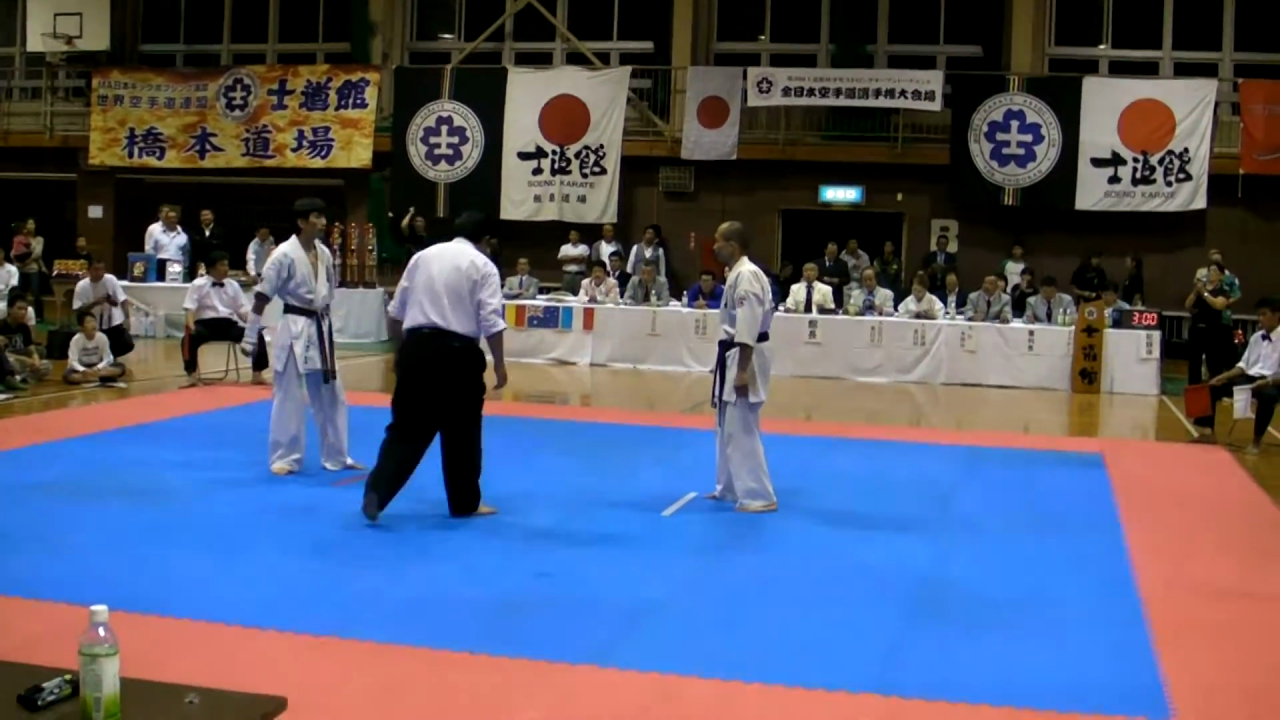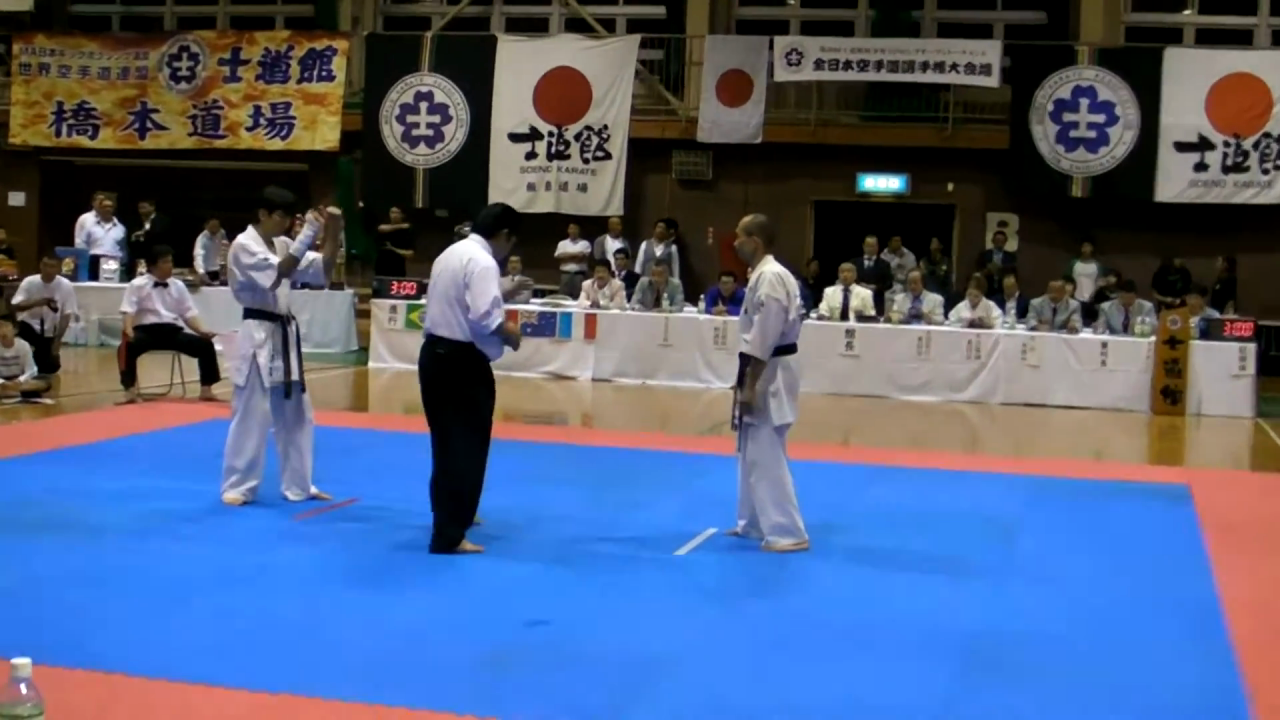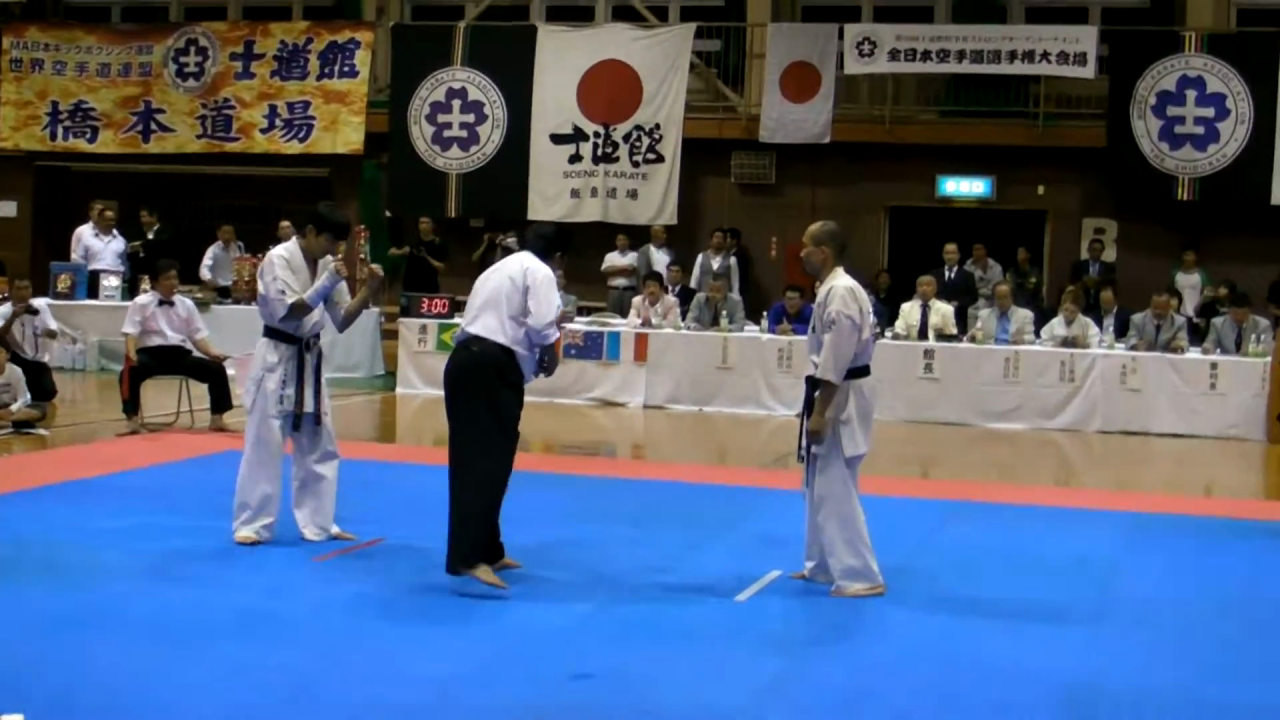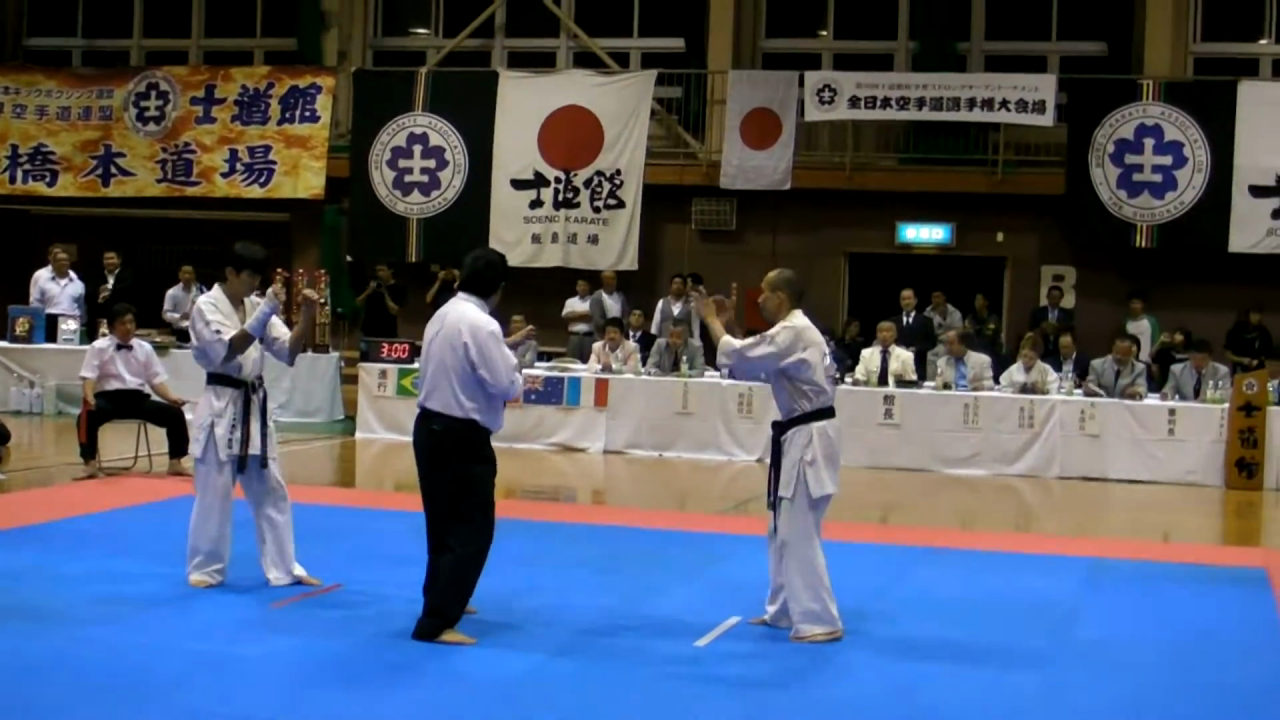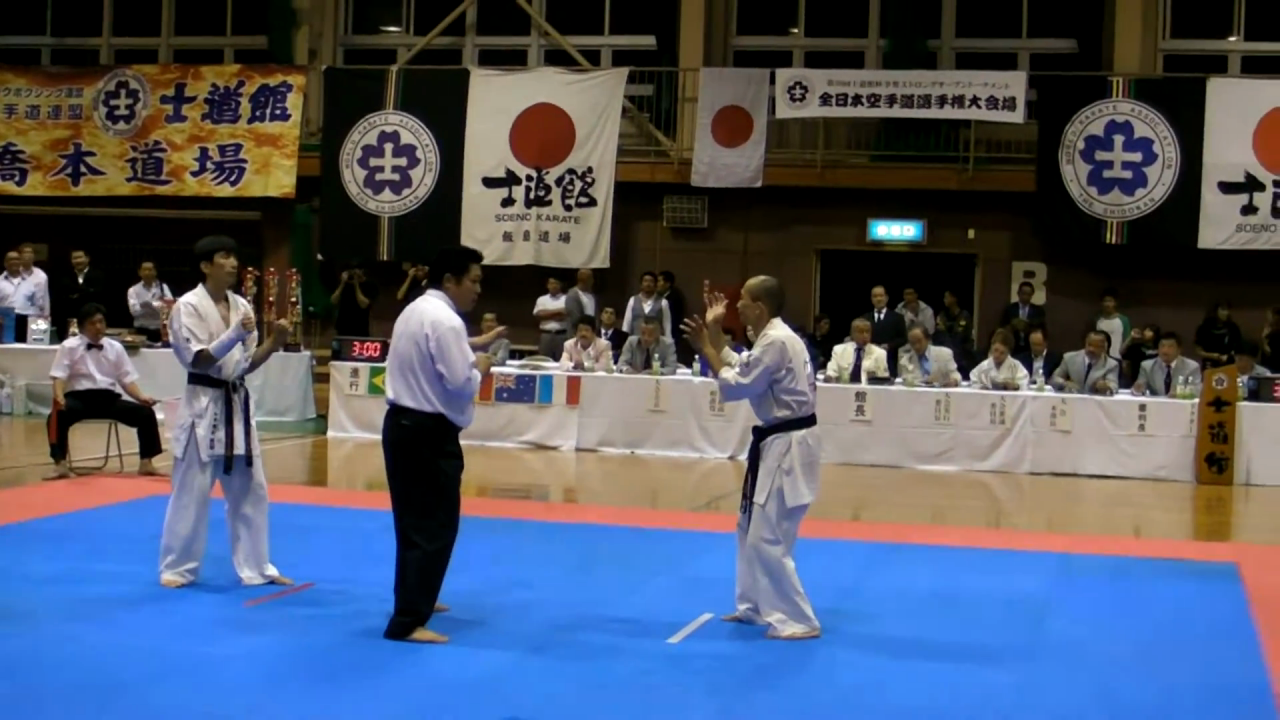
dt=0.7s
person 1, frame 1
left shoulder: (423, 255)
right shoulder: (483, 266)
left elbow: (396, 309)
right elbow: (491, 320)
left wrist: (400, 347)
right wrist: (500, 363)
left hip: (415, 346)
right hip: (457, 352)
left knee: (405, 427)
right knee: (463, 431)
right ankle: (465, 503)
person 1, frame 2
left shoulder: (450, 253)
right shoulder: (482, 262)
right elbow: (484, 317)
left wrist: (502, 296)
right wrist: (511, 334)
left hip: (435, 355)
right hip: (462, 361)
left knee: (448, 441)
right knee: (465, 446)
left ankle: (452, 514)
right ankle: (448, 535)
person 1, frame 3
left shoulder: (498, 268)
right shoulder: (539, 271)
right elbow: (542, 326)
left wrist: (533, 355)
right wrist: (549, 360)
left hip: (465, 362)
right hip: (491, 369)
left knee: (475, 458)
right knee: (488, 460)
left ankle: (486, 550)
right ankle: (468, 557)
person 1, frame 4
left shoulder: (444, 315)
right shoulder: (481, 325)
right elbow: (505, 386)
left wrist: (503, 348)
right wrist: (516, 372)
left hip: (432, 427)
right hip: (460, 436)
left knee: (447, 524)
right knee: (470, 530)
left ankle: (443, 599)
right ankle: (435, 623)
person 1, frame 5
left shoulder: (415, 310)
right shoulder: (444, 320)
right elbow: (461, 382)
left wrist: (469, 354)
right wrist: (481, 368)
left hip: (403, 424)
right hip: (428, 432)
left knee: (416, 520)
right knee: (434, 526)
left ankle: (416, 597)
right ankle: (407, 620)
person 2, frame 1
left shoulder: (746, 275)
right shoulder: (739, 274)
left elbow: (749, 328)
left wrist: (743, 370)
left hip: (744, 359)
right hip: (735, 357)
left knee: (742, 429)
right knee: (729, 427)
person 2, frame 2
left shoulder: (769, 277)
right shoulder: (766, 274)
left elbow: (764, 339)
left wrist: (749, 386)
left hip: (768, 374)
right hip: (764, 373)
left knee: (766, 455)
right knee: (753, 453)
left ankle: (788, 533)
right ankle: (754, 523)
person 2, frame 3
left shoulder: (840, 291)
right shoulder: (833, 289)
left elbow: (835, 361)
left wrist: (819, 413)
left hip: (840, 398)
right hip: (833, 397)
left knee: (836, 490)
right knee: (821, 487)
left ankle: (861, 576)
right ankle: (822, 565)
person 2, frame 4
left shoulder: (793, 331)
right shoulder: (795, 330)
left elbow: (740, 357)
right elbow: (756, 359)
left wrist: (712, 321)
right wrist: (725, 326)
left hip: (809, 439)
right hip: (801, 437)
left knee: (798, 535)
right knee: (784, 532)
left ankle: (821, 622)
right ankle: (785, 611)
person 2, frame 5
left shoulder: (776, 342)
right shoulder: (774, 338)
left elbow: (734, 386)
right elbow: (738, 368)
left wrist: (705, 348)
right wrist: (713, 331)
left hip: (788, 446)
right hip: (778, 443)
left knee: (768, 539)
right knee: (751, 530)
left ankle: (798, 621)
right ankle: (755, 607)
person 3, frame 1
left shoulder: (324, 253)
right shoulder: (285, 254)
right elbow: (261, 297)
right wrist: (249, 337)
left hip: (322, 328)
right hip: (295, 329)
left knee: (332, 397)
right knee: (291, 398)
person 3, frame 2
left shoulder: (281, 244)
right shoulder: (244, 246)
left elbow: (321, 271)
right elbow: (278, 273)
left wrist: (332, 231)
right wrist: (308, 234)
left hip: (285, 334)
right hip: (258, 337)
left knee: (297, 416)
right knee: (251, 416)
left ankle: (298, 485)
right ankle: (237, 487)
person 3, frame 3
left shoulder: (328, 265)
right shoulder: (278, 259)
left elbow: (342, 320)
right elbow: (288, 312)
left wrist: (369, 291)
right wrist: (327, 283)
left hip: (309, 360)
right hip: (276, 360)
left knee: (319, 449)
right knee: (264, 448)
left ankle: (318, 523)
right ankle: (251, 524)
person 3, frame 4
left shoulder: (256, 305)
right shoulder: (206, 306)
left elbow: (288, 353)
right elbow: (229, 349)
left wrist: (306, 317)
right wrist: (266, 311)
left hip: (255, 404)
right hip: (221, 406)
left knee: (271, 492)
right knee: (214, 493)
left ankle: (284, 568)
right ankle: (205, 568)
person 3, frame 5
left shoulder: (241, 306)
right shoulder: (188, 305)
left elbow: (246, 364)
right elbow: (197, 361)
left wrist: (275, 342)
right wrist: (235, 334)
left hip: (237, 405)
right hip: (203, 406)
left knee: (251, 491)
right knee: (192, 493)
left ankle: (256, 567)
right ankle: (177, 568)
